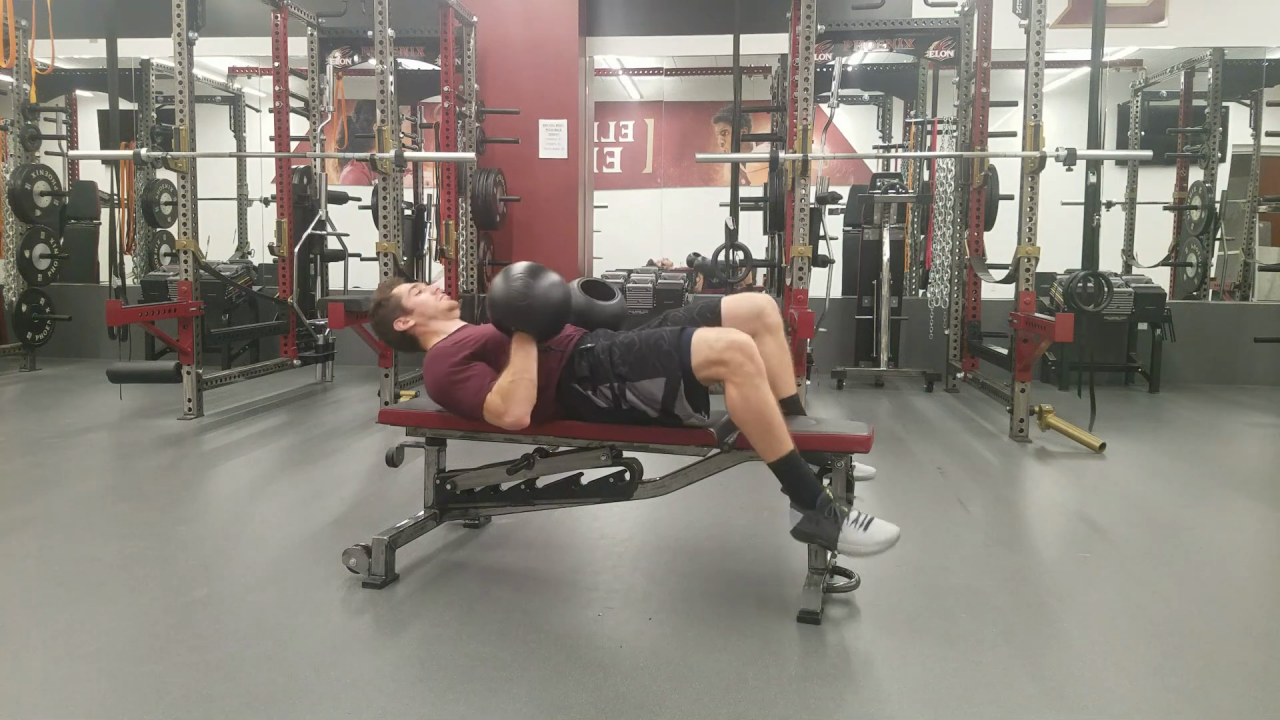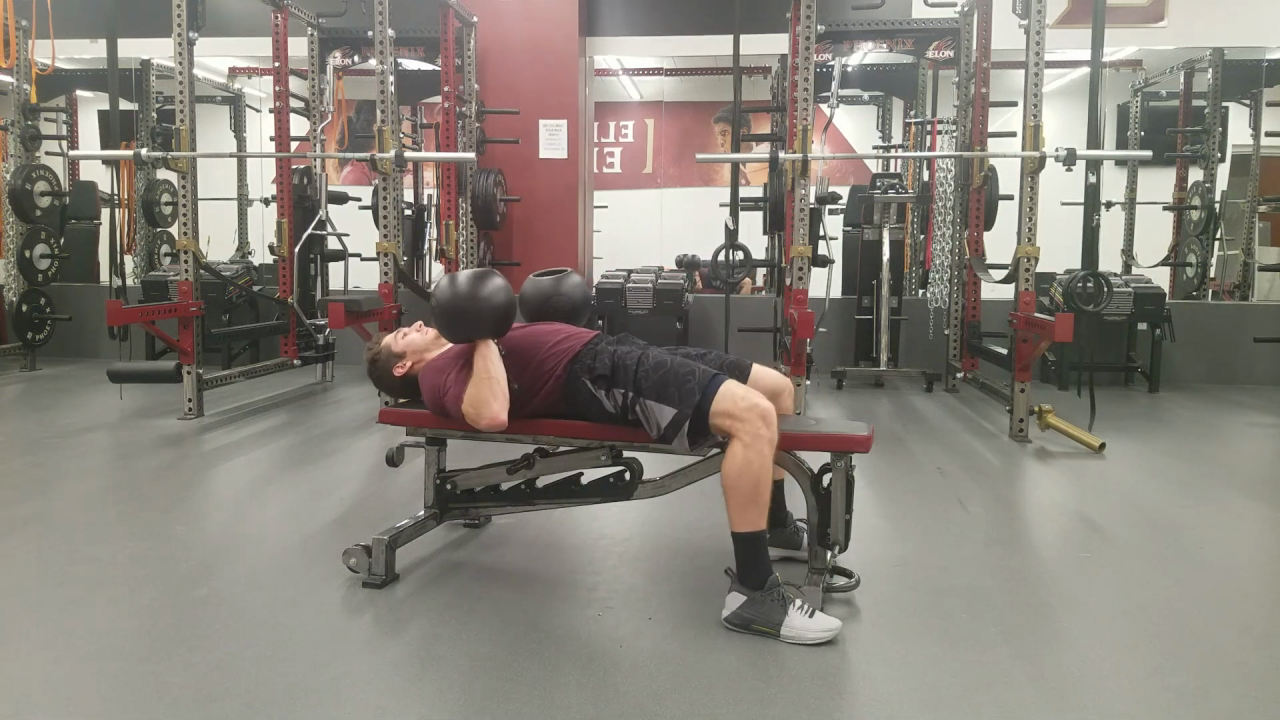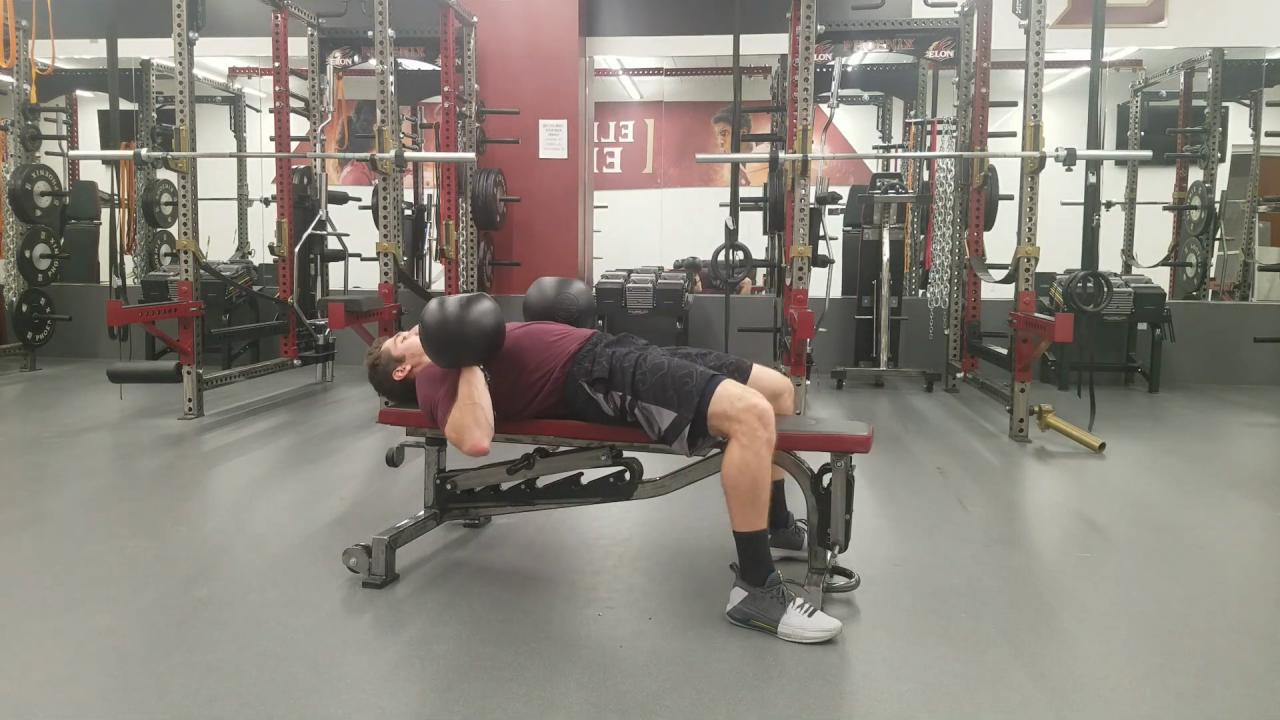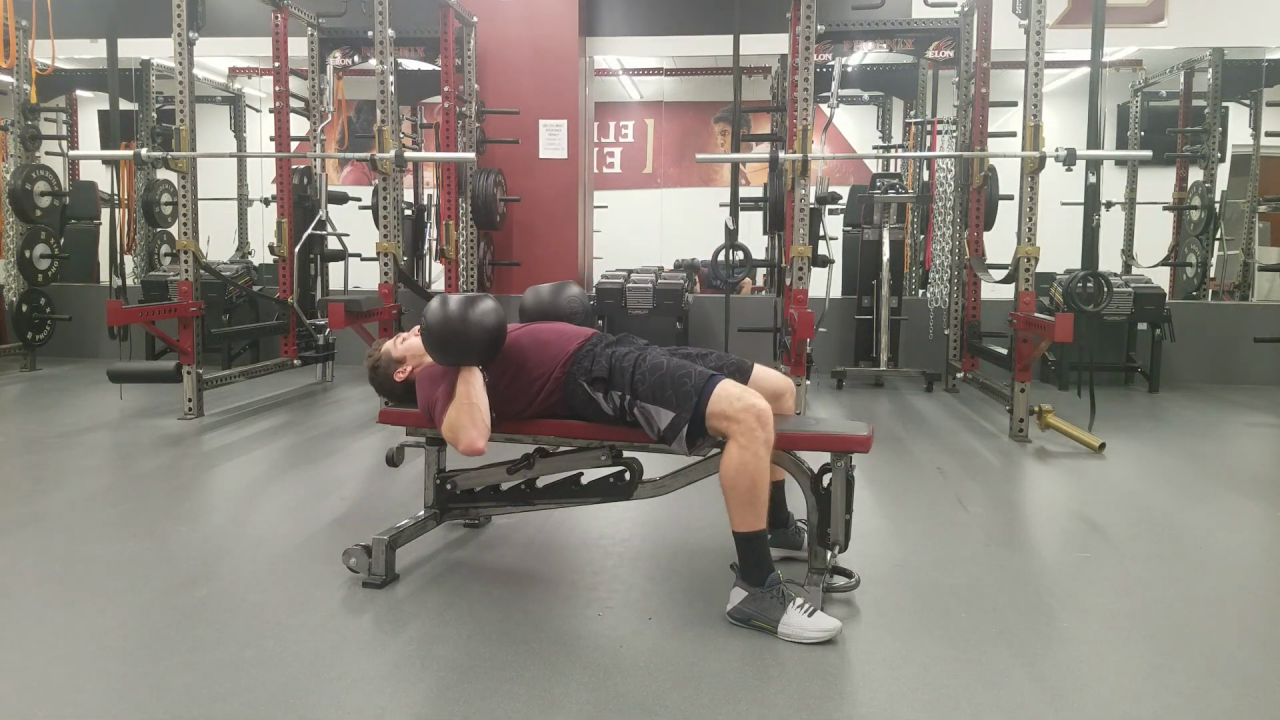
dt=0.7s
person 1, frame 1
left shoulder: (471, 340)
right shoulder: (444, 366)
right elbow: (515, 414)
right wrist: (523, 333)
left hip: (610, 351)
right hip: (595, 381)
left knee: (759, 309)
right knee: (736, 350)
left ankle: (806, 451)
right ankle: (814, 508)
person 1, frame 2
left shoulder: (467, 354)
right shoulder: (438, 375)
right elbow: (492, 415)
right wrist: (481, 335)
right hip: (600, 376)
left knee: (777, 388)
right knee: (753, 416)
left ankle: (777, 525)
right ankle: (753, 591)
person 1, frame 3
right shoulder: (435, 378)
right elbow: (476, 441)
right hip: (598, 377)
left knee: (777, 390)
right knee: (751, 416)
left ankle: (778, 527)
right ankle: (756, 589)
person 1, frame 4
right shoulder: (436, 377)
right elbow: (471, 440)
right wrist: (466, 358)
right hip: (599, 378)
left knee: (778, 390)
right knee: (749, 415)
left ankle: (778, 526)
right ankle: (756, 589)
